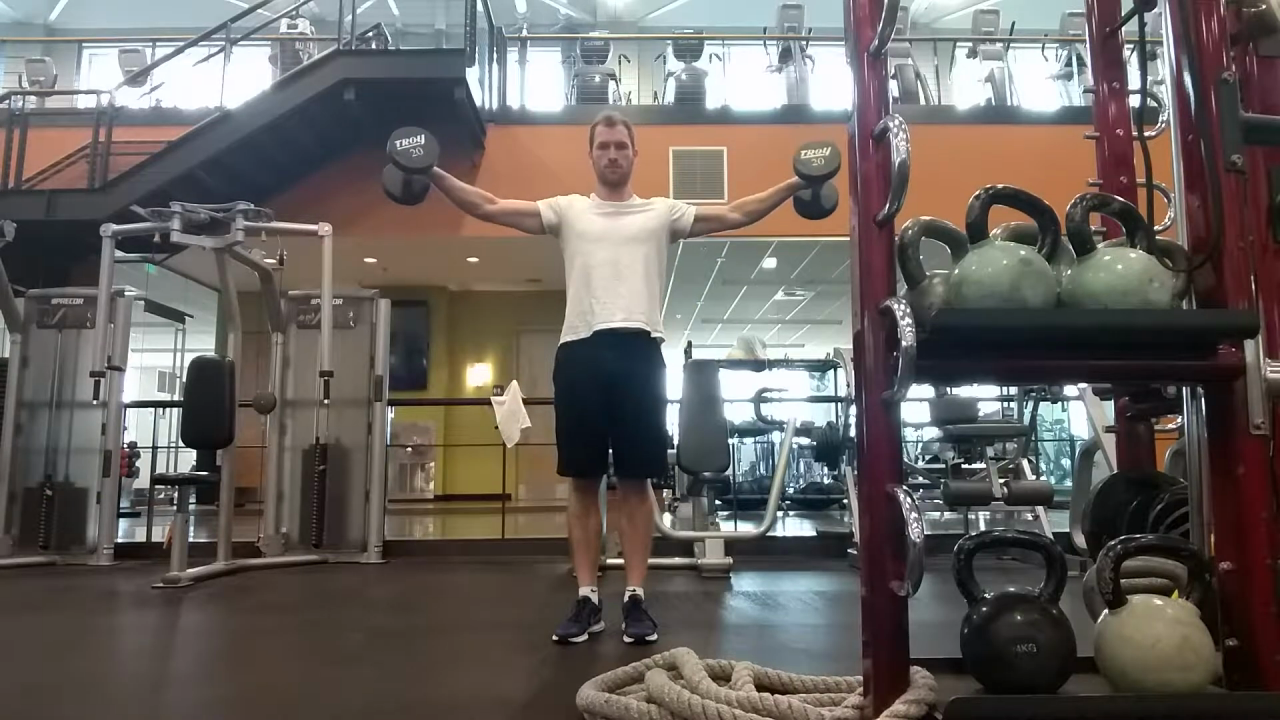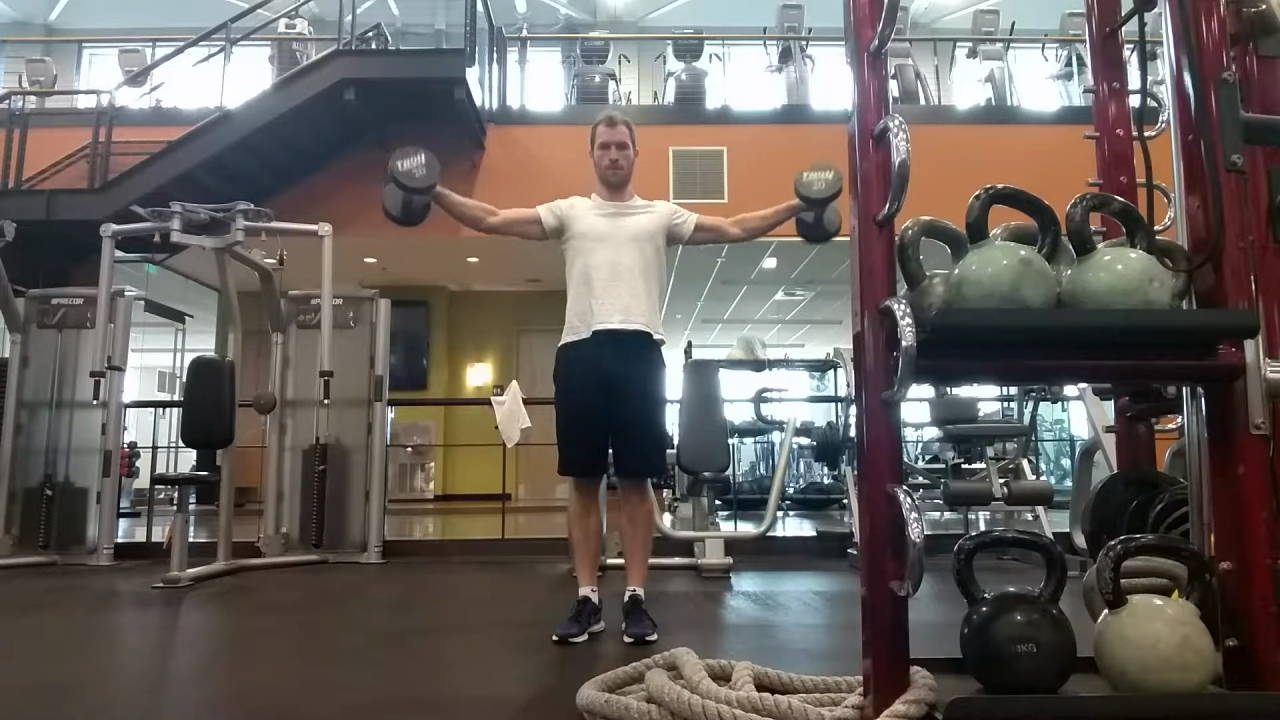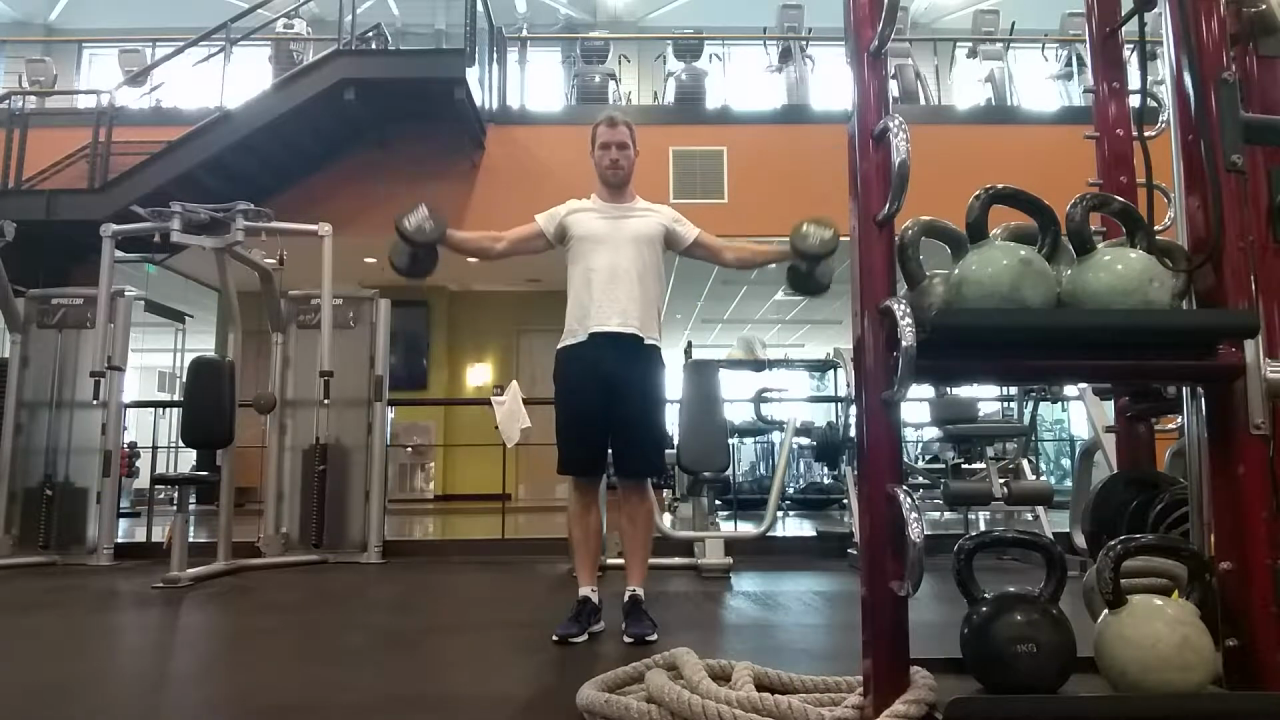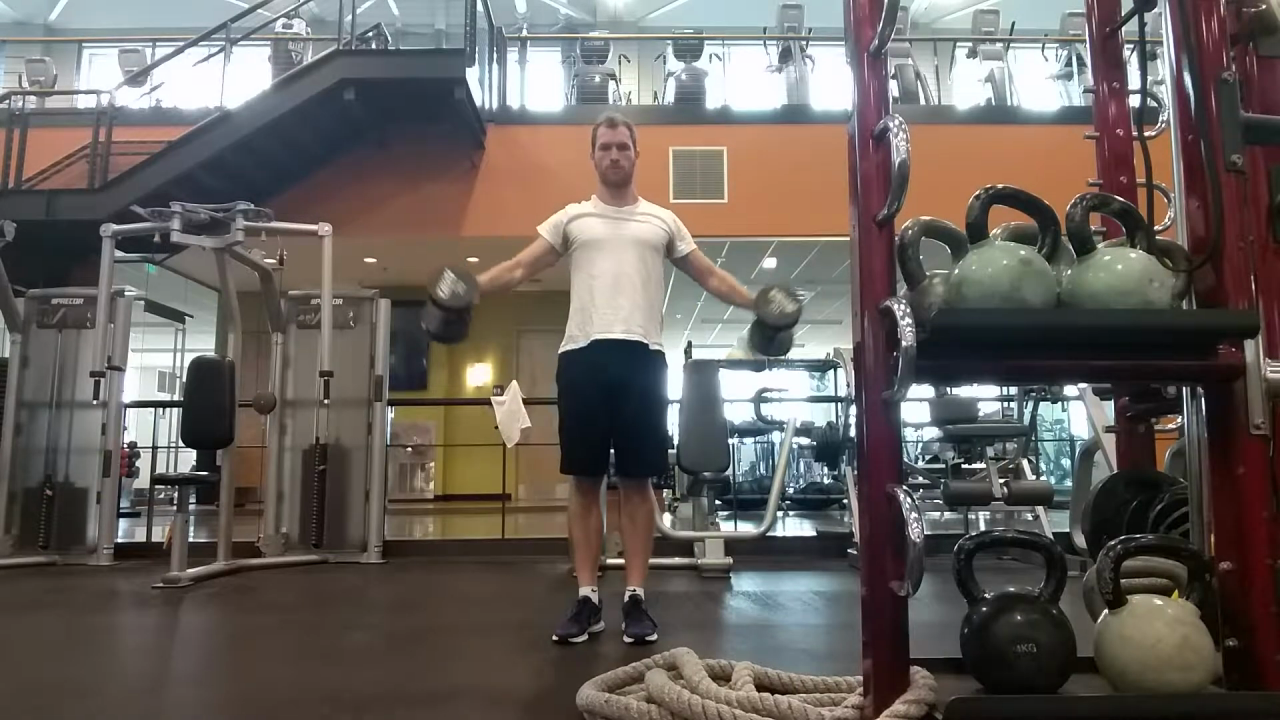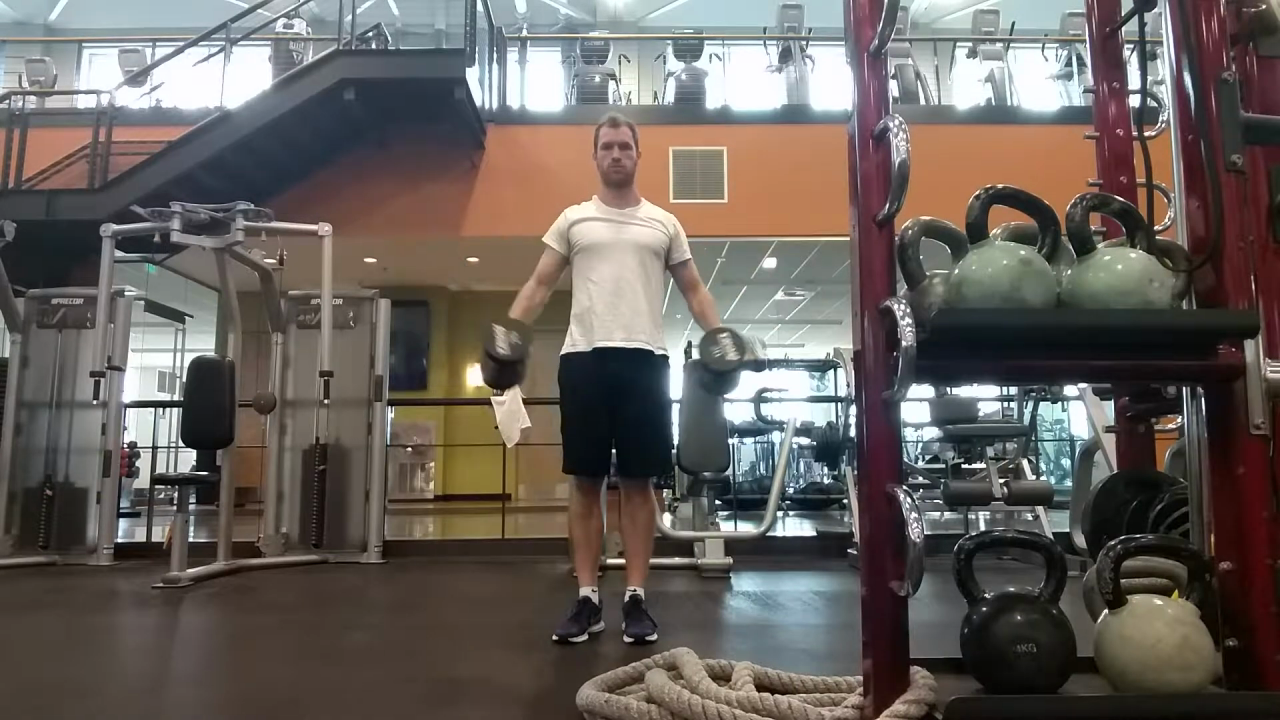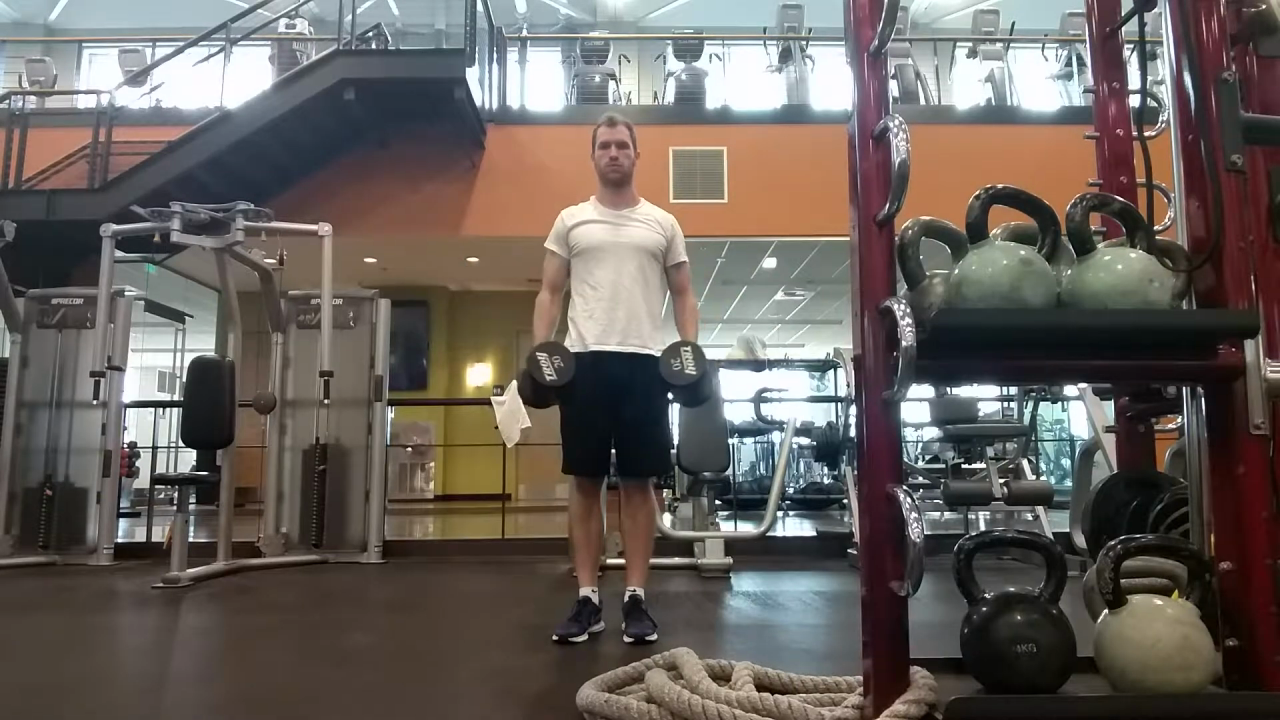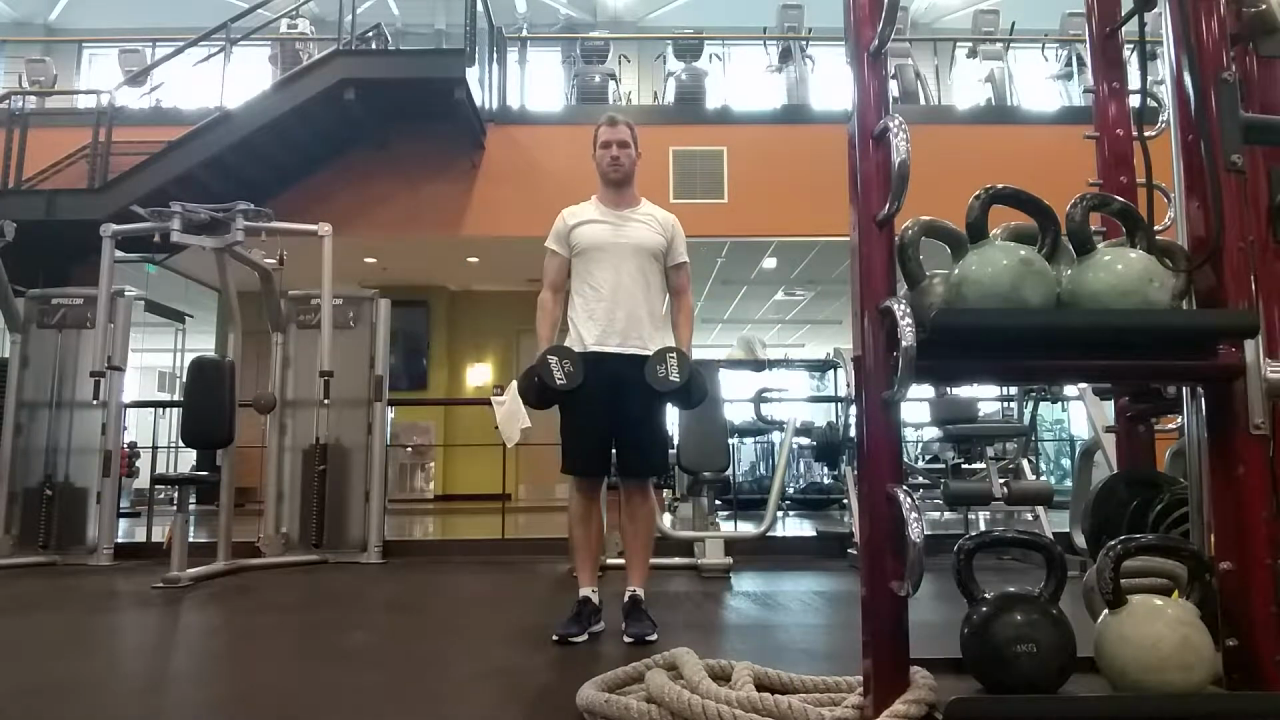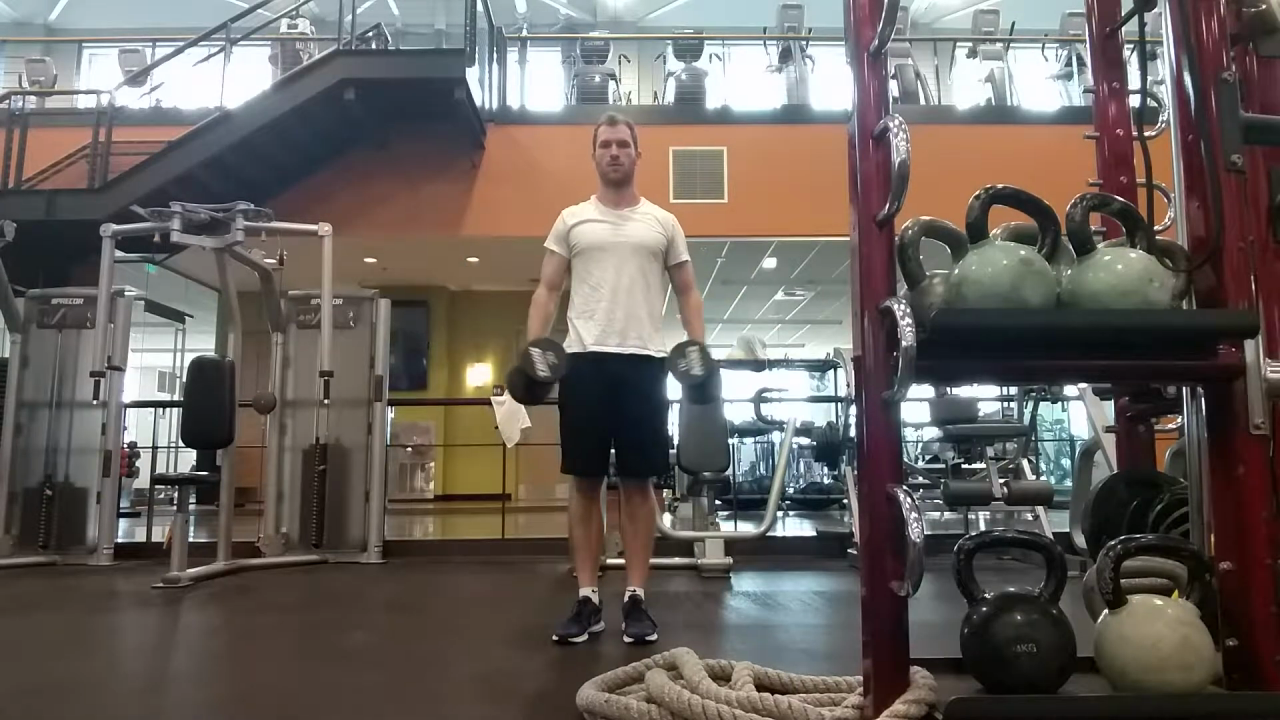
dt=0.3s
person 1, frame 1
left shoulder: (662, 212)
right shoulder: (567, 210)
left elbow: (734, 214)
right elbow: (489, 207)
left wrist: (795, 183)
right wrist: (433, 174)
left hip: (639, 351)
right hip: (580, 352)
left knee: (636, 481)
right knee: (583, 481)
left ankle: (635, 599)
right ankle: (587, 599)
person 1, frame 2
left shoulder: (662, 215)
right shoulder: (568, 212)
left elbow: (735, 228)
right elbow: (492, 219)
left wrist: (795, 205)
right wrist: (434, 191)
left hip: (639, 352)
right hip: (581, 352)
left knee: (636, 481)
right knee: (583, 481)
left ankle: (635, 598)
right ankle: (587, 598)
person 1, frame 3
left shoulder: (661, 217)
right shoulder: (569, 214)
left elbow: (724, 251)
right elbow: (502, 243)
left wrist: (789, 252)
right wrist: (441, 237)
left hip: (639, 354)
right hip: (581, 352)
left knee: (636, 480)
right knee: (584, 481)
left ankle: (635, 599)
right ankle: (587, 598)
person 1, frame 4
left shoulder: (662, 220)
right shoulder: (571, 218)
left elbow: (710, 275)
right elbow: (519, 267)
left wrist: (758, 302)
left hip: (642, 357)
right hip: (583, 356)
left knee: (637, 481)
right knee: (584, 481)
left ankle: (635, 598)
right ankle: (587, 598)
person 1, frame 5
left shoulder: (665, 223)
right shoulder: (573, 219)
left elbow: (694, 287)
right elbow: (539, 283)
left wrist: (717, 334)
right wrist: (508, 328)
left hip: (645, 360)
right hip: (585, 358)
left knee: (638, 482)
right knee: (586, 481)
left ankle: (636, 598)
right ankle: (587, 599)
person 1, frame 6
left shoulder: (663, 223)
right shoulder: (570, 220)
left elbow: (683, 294)
right elbow: (550, 292)
left wrist: (690, 349)
right wrist: (539, 349)
left hip: (643, 362)
right hip: (585, 361)
left knee: (638, 482)
right knee: (585, 482)
left ankle: (635, 598)
right ankle: (588, 598)
person 1, frame 7
left shoulder: (664, 223)
right shoulder: (571, 220)
left elbow: (681, 297)
right elbow: (552, 293)
left wrist: (682, 356)
right wrist: (545, 355)
left hip: (644, 364)
right hip: (584, 363)
left knee: (638, 482)
right knee: (585, 482)
left ankle: (635, 599)
right ankle: (588, 599)
person 1, frame 8
left shoulder: (664, 223)
right shoulder: (570, 220)
left elbow: (688, 291)
right elbow: (547, 290)
left wrist: (698, 347)
right wrist: (533, 347)
left hip: (643, 363)
right hip: (584, 362)
left knee: (638, 482)
right knee: (585, 482)
left ankle: (635, 598)
right ankle: (587, 599)
